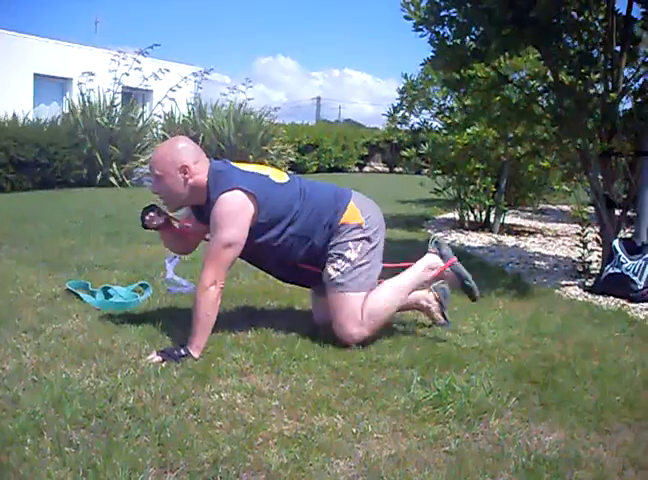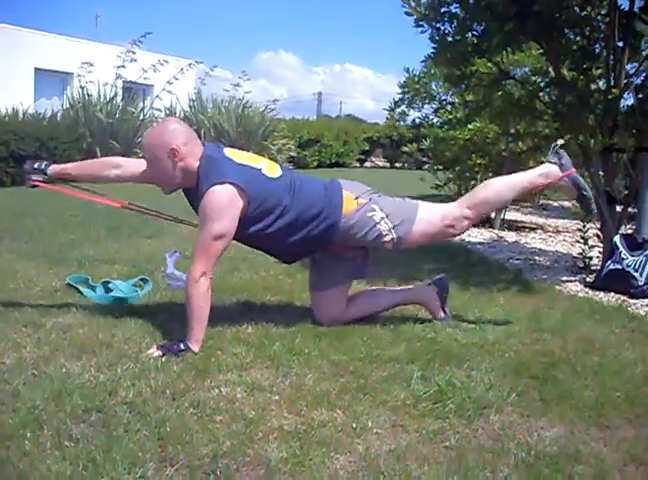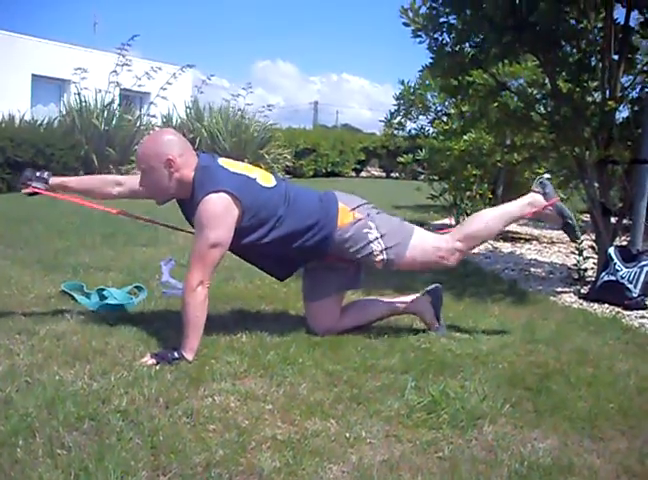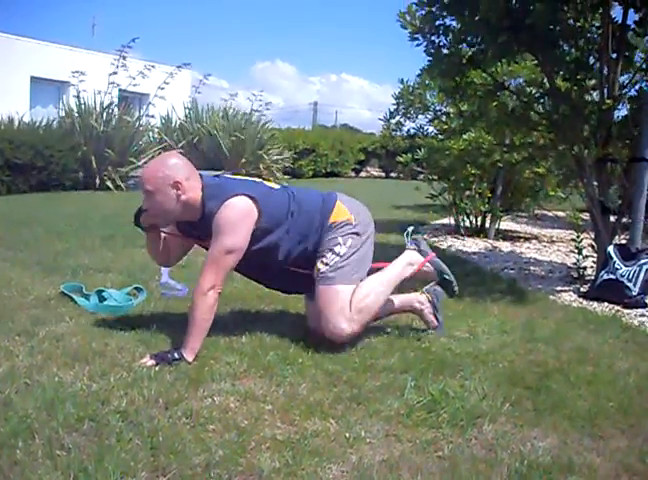
dt=0.4s
person 1, frame 1
left shoulder: (230, 200)
right shoulder: (205, 191)
left elbow: (211, 283)
right elbow: (183, 246)
left wrist: (192, 350)
right wrist: (162, 225)
left hip: (352, 221)
right hip: (339, 224)
left knee: (351, 330)
right knee: (326, 317)
left ankle: (431, 265)
right ankle: (424, 298)
person 1, frame 2
left shoulder: (219, 192)
right shoulder: (200, 161)
left elbow: (200, 275)
right elbow: (118, 169)
left wrist: (192, 344)
right wrist: (52, 171)
left hip: (348, 213)
right hip: (334, 224)
left knee: (459, 214)
right knee: (330, 314)
left ankle: (551, 171)
right ankle: (425, 293)
person 1, frame 3
left shoulder: (214, 201)
right shoulder: (192, 170)
left elbow: (197, 284)
right elbow: (118, 185)
left wrist: (186, 352)
right wrist: (53, 181)
left hip: (344, 227)
right hip: (328, 233)
left knee: (448, 250)
right knee: (323, 325)
left ankle: (536, 201)
right ankle: (417, 303)
person 1, frame 4
left shoulder: (232, 209)
right shoulder: (188, 210)
left elbow: (209, 288)
right elbow: (165, 259)
left wrist: (185, 353)
right wrist: (149, 227)
left hip: (342, 220)
right hip: (322, 230)
left knee: (340, 327)
right knee: (321, 324)
left ankle: (410, 261)
right ankle: (420, 300)
